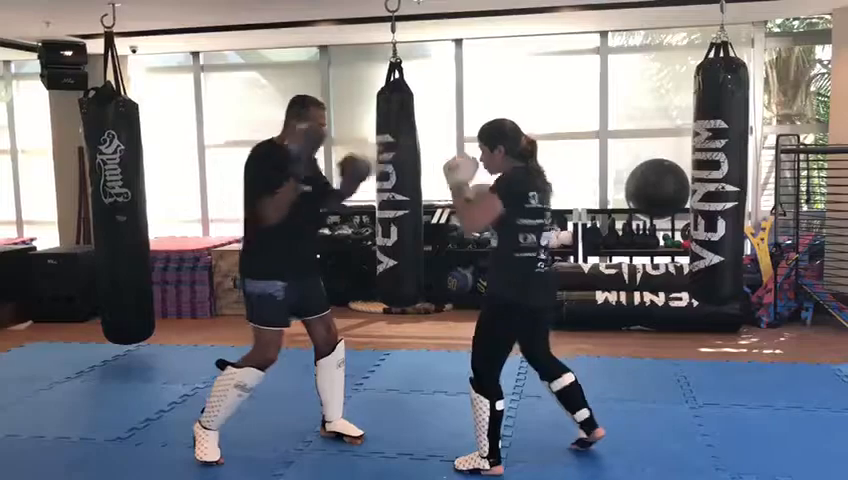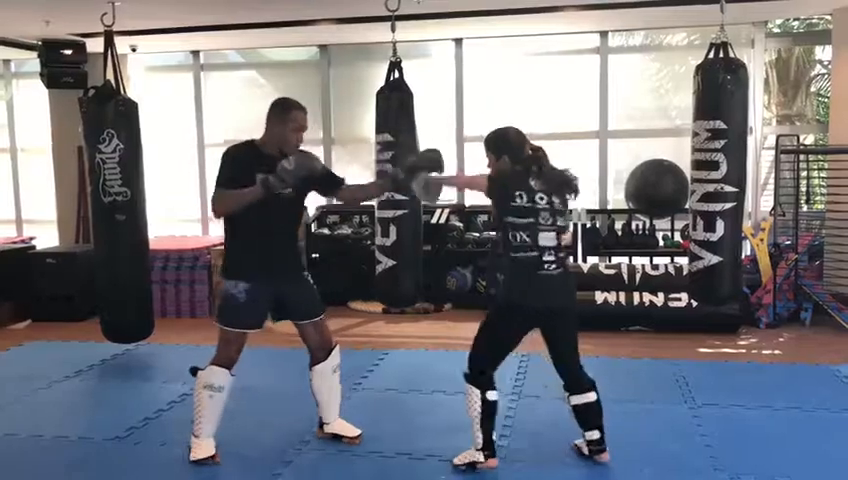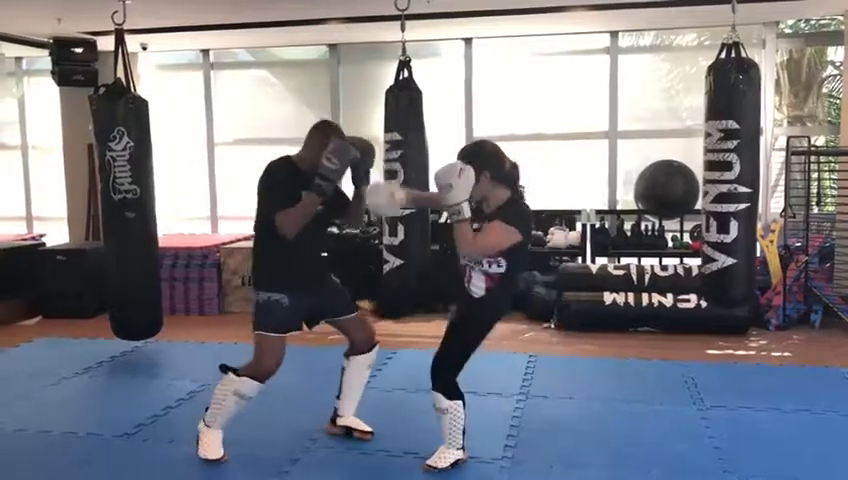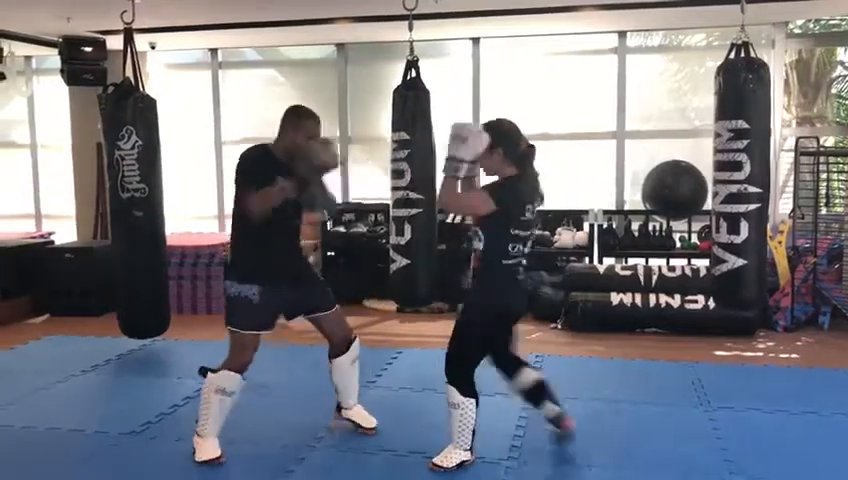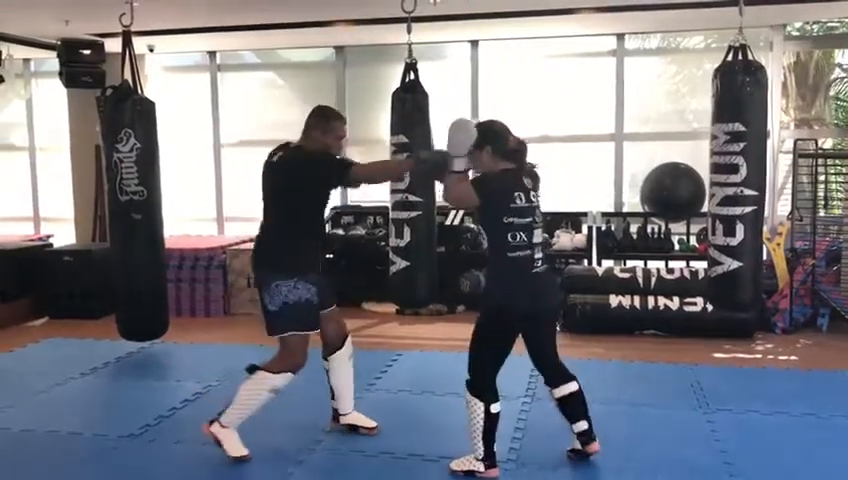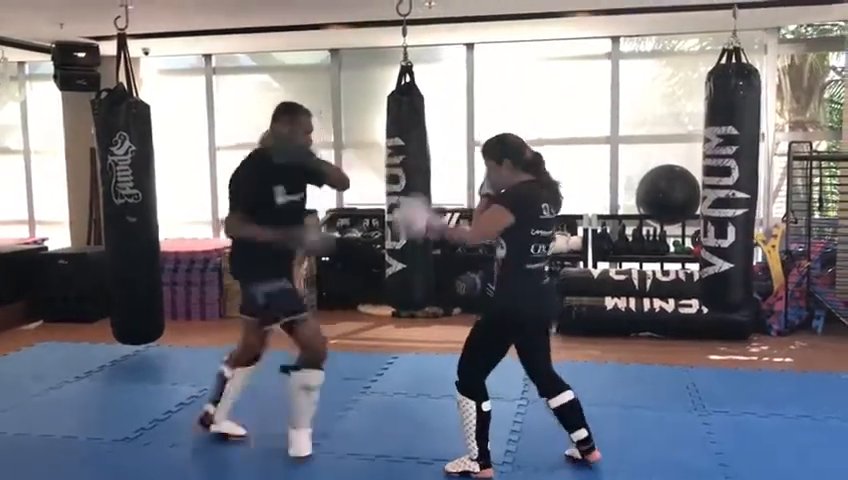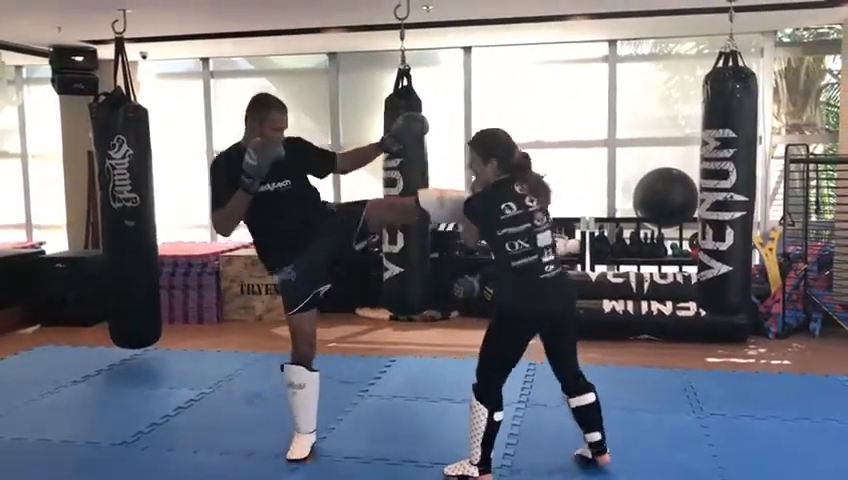
dt=0.5s
person 1, frame 1
left shoulder: (304, 160)
right shoulder: (264, 157)
left elbow: (329, 202)
right elbow: (271, 216)
left wrist: (351, 181)
right wrist: (298, 174)
left hip: (302, 268)
right hip: (266, 272)
left knee: (329, 339)
right knee: (266, 354)
left ankle: (332, 420)
right ankle: (206, 429)
person 1, frame 2
left shoulder: (303, 162)
right shoulder: (239, 157)
left elbow: (346, 193)
right elbow: (220, 207)
left wrist: (389, 183)
right wrist: (270, 183)
left hip: (289, 270)
right hip: (245, 273)
left knee: (321, 343)
right knee: (227, 354)
left ankle: (330, 422)
right ankle: (202, 438)
person 1, frame 3
left shoulder: (322, 176)
right shoulder: (278, 174)
left elbow: (353, 219)
right elbow: (287, 228)
left wrist: (361, 183)
right wrist: (322, 185)
left hip: (316, 277)
right hip: (278, 284)
left knee: (365, 339)
right knee: (266, 364)
left ankle: (342, 417)
right ankle: (210, 428)
person 1, frame 4
left shoulder: (305, 163)
right shoulder: (255, 160)
left elbow: (307, 212)
right elbow: (256, 208)
left wrist: (311, 211)
right wrist: (290, 181)
left hip: (295, 269)
right hip: (251, 276)
left knee: (342, 336)
right knee: (239, 359)
left ankle: (349, 408)
right ankle: (205, 437)
person 1, frame 5
left shoulder: (283, 157)
right shoulder: (311, 163)
right elbow: (365, 174)
left hip: (298, 267)
right hip: (283, 271)
left knee: (336, 335)
right knee: (292, 358)
left ankle: (344, 412)
right ankle: (225, 425)
person 1, frame 6
left shoulder: (295, 162)
right shoulder: (253, 170)
left elbow: (343, 183)
right elbow: (233, 225)
left wrist: (310, 160)
right wrist: (286, 237)
left hip: (275, 270)
right hip: (261, 272)
left knee: (251, 348)
right knee: (316, 346)
left ankle: (215, 415)
right ankle: (299, 431)
person 1, frame 7
left shoulder: (294, 148)
right shoulder: (227, 164)
left elbow: (340, 163)
right elbow: (222, 227)
left wrist: (386, 144)
right wrist: (248, 183)
left hip: (329, 227)
right hip: (291, 258)
left knee: (394, 207)
right knee: (303, 347)
right ankle: (305, 433)
person 2, frame 1
left shoulder: (512, 181)
right shoulder: (533, 178)
left elbow: (472, 225)
left wrist: (459, 187)
right wrist: (474, 193)
left hip: (510, 294)
right hip: (541, 291)
left knee: (484, 373)
right knee: (541, 357)
left ankle: (490, 458)
right ankle: (590, 427)
person 2, frame 2
left shoulder: (504, 183)
right shoulder: (557, 183)
left elbow: (460, 181)
left hip: (519, 298)
right hip: (561, 295)
left knee: (479, 367)
right knee: (571, 369)
left ankle: (484, 450)
right ankle: (596, 444)
person 2, frame 3
left shoulder: (517, 216)
right shoulder: (479, 200)
left elbow: (469, 247)
right elbow: (438, 199)
left wrist: (459, 206)
right wrist: (406, 197)
left hip: (484, 303)
right hip: (466, 287)
left knee: (443, 374)
left ankle: (455, 448)
person 2, frame 4
left shoulder: (505, 191)
right shoulder: (523, 185)
left elbow: (448, 203)
right elbow: (484, 210)
left wrist: (457, 160)
right wrist: (468, 165)
left hip: (490, 297)
right hip: (509, 294)
left knee: (457, 369)
right knee: (503, 356)
left ankle: (462, 450)
right ankle: (555, 412)
person 2, frame 5
left shoulder: (492, 185)
right shoulder: (526, 178)
left elbow: (451, 195)
left wrist: (457, 157)
right wrist: (464, 160)
left hip: (506, 298)
right hip: (542, 291)
left knee: (480, 376)
right knee: (550, 364)
right ankle: (587, 438)
person 2, frame 6
left shoulder: (516, 198)
right shoulder: (544, 192)
left elbow: (475, 233)
right elbow: (493, 227)
left wrist: (436, 229)
right wrist: (490, 193)
left hip: (512, 304)
right hip: (540, 301)
left knee: (470, 375)
right knee: (543, 374)
right ankle: (586, 446)
person 2, frame 7
left shoulder: (480, 202)
right shoulder: (534, 187)
left elbow: (471, 240)
left hip: (518, 305)
right hip: (559, 296)
left knee: (488, 383)
right knee: (570, 371)
right ankle: (597, 448)
